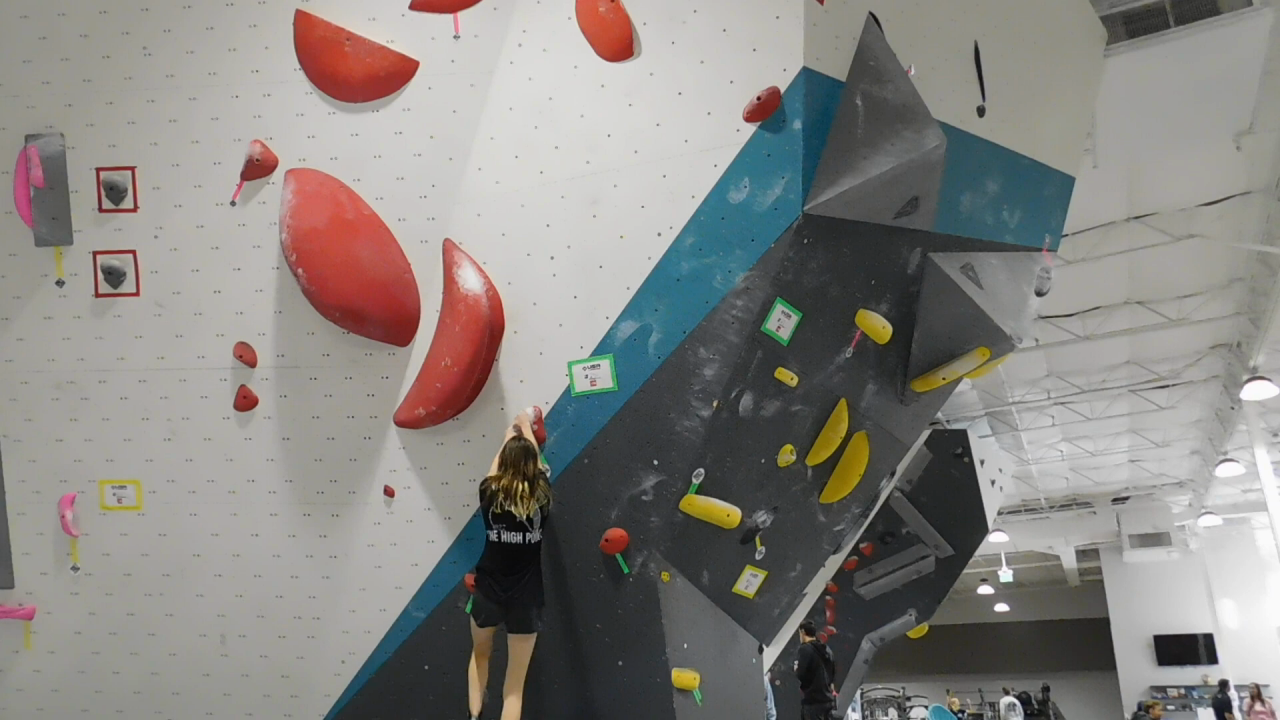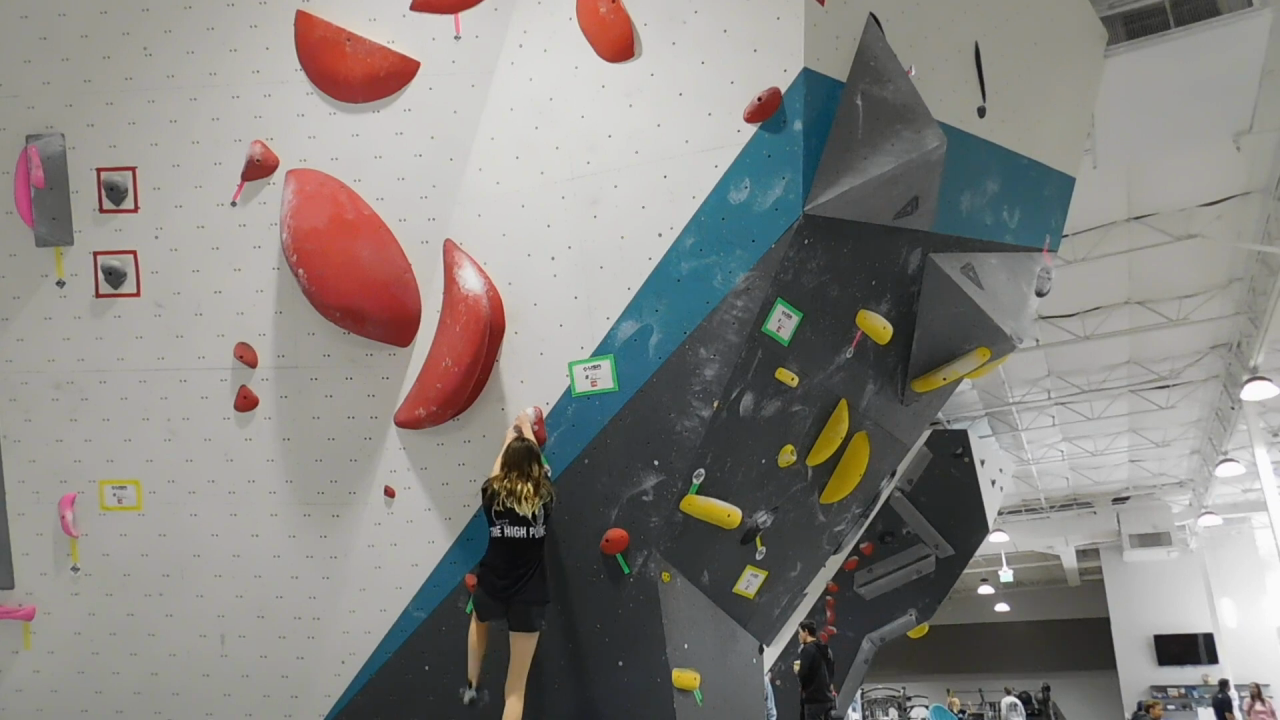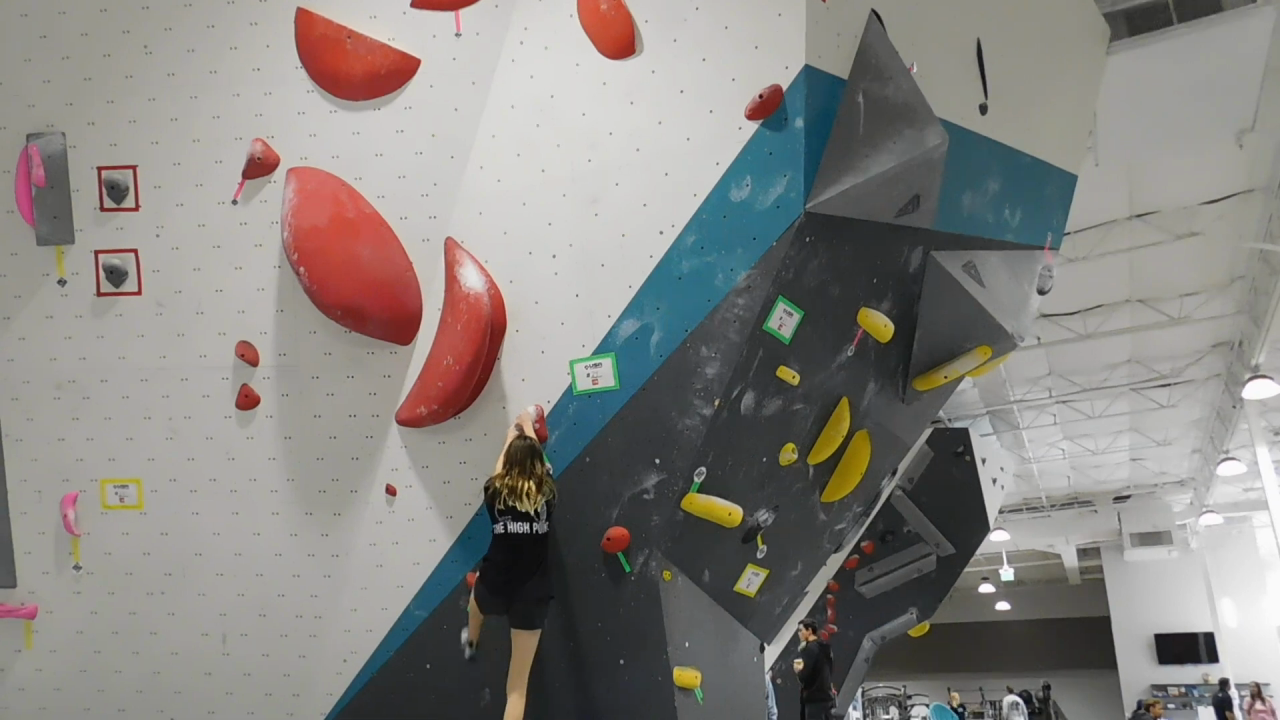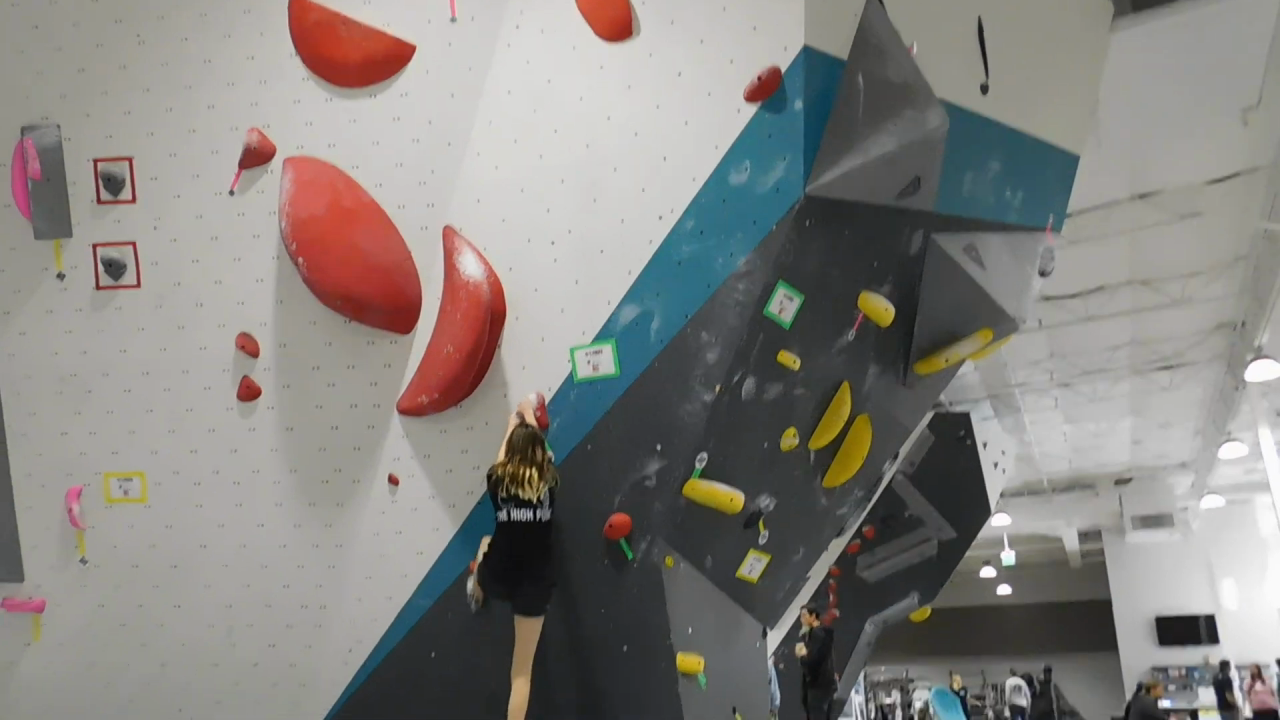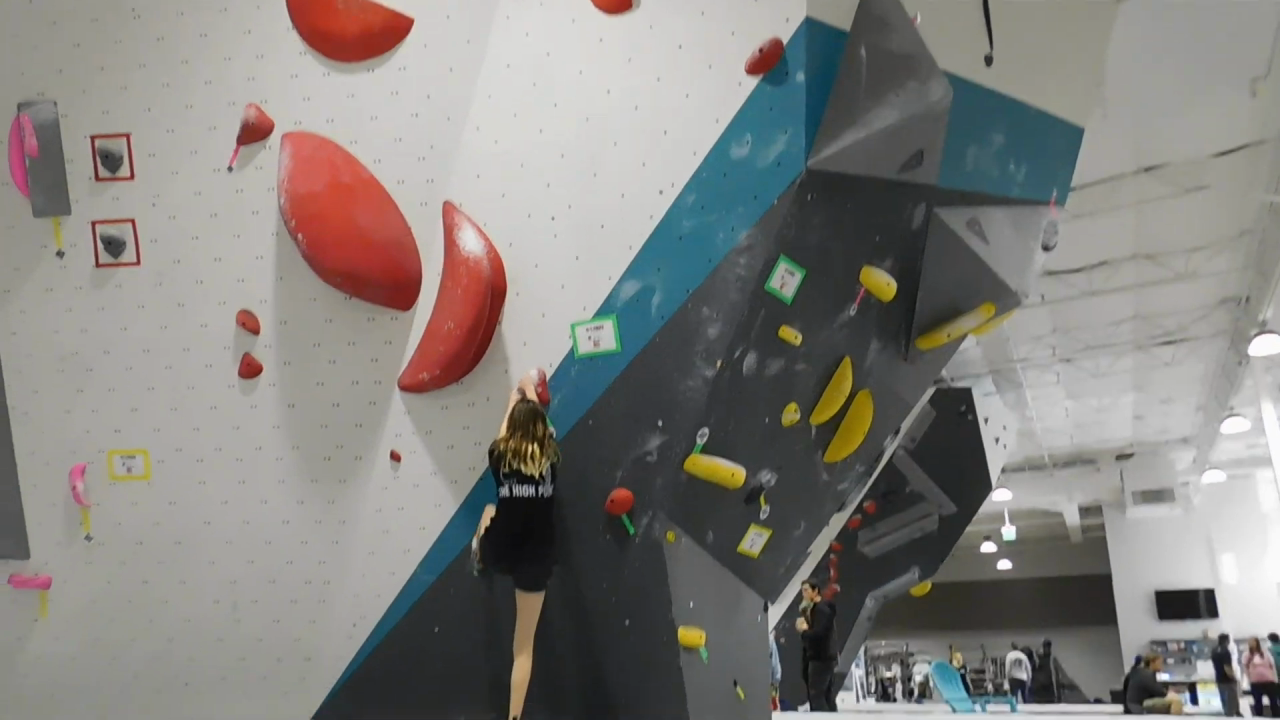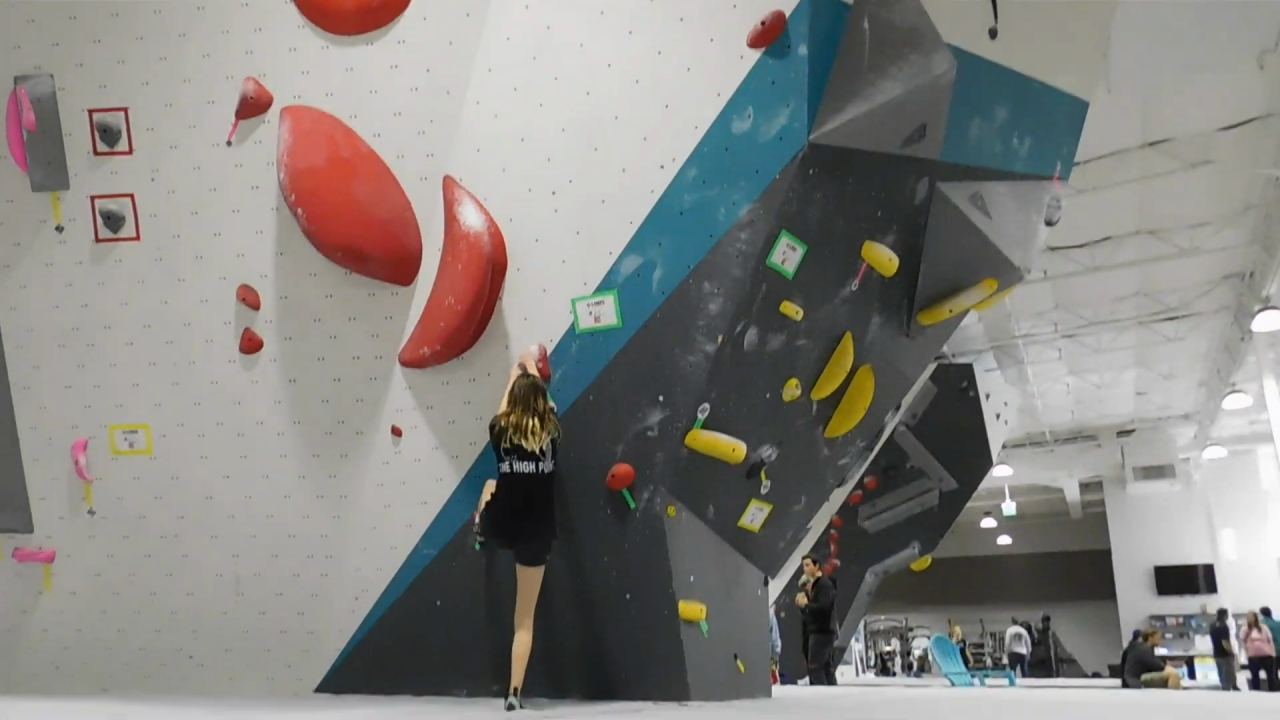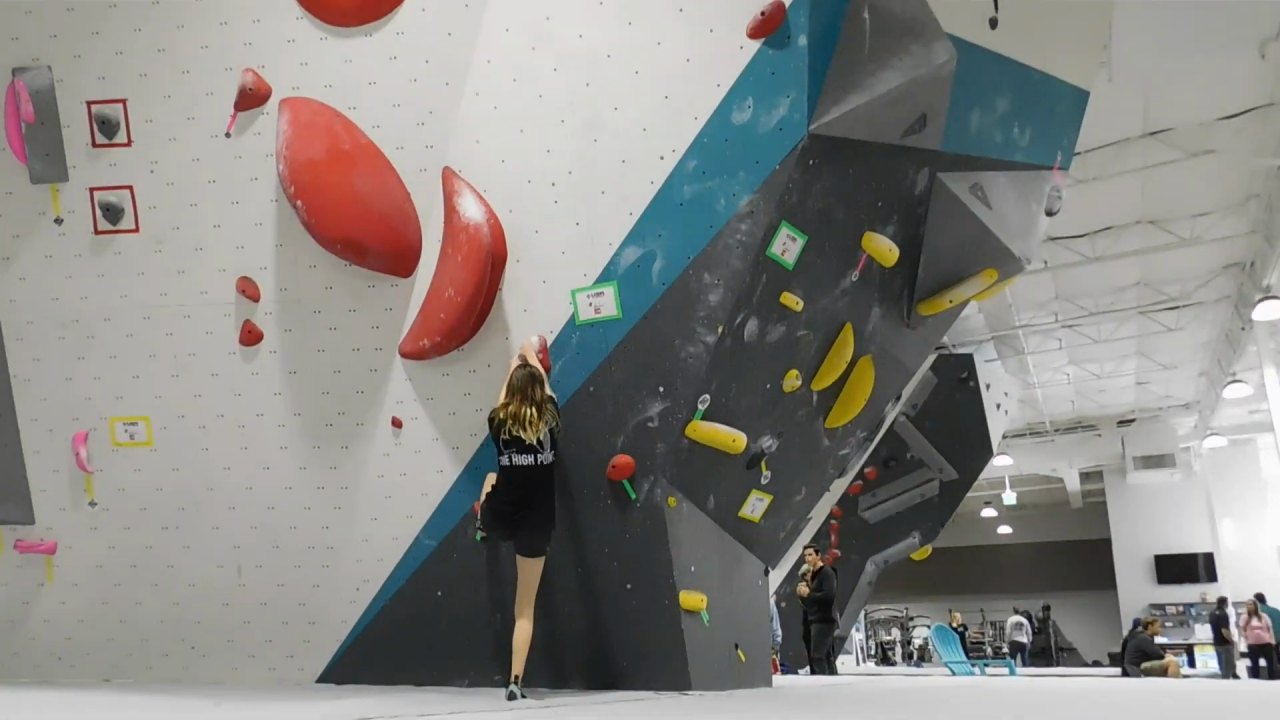
dt=0.1s
person 1, frame 1
left shoulder: (490, 492)
right shoulder: (541, 493)
left elbow: (496, 469)
right elbow: (535, 462)
left wrist: (509, 438)
right wrist: (527, 428)
left hip: (489, 593)
right hip: (526, 600)
left knee: (480, 657)
right knee: (514, 687)
person 1, frame 2
left shoulder: (492, 492)
right shoulder: (544, 492)
left elbow: (498, 469)
right elbow: (534, 459)
left wrist: (510, 438)
right wrist: (527, 430)
left hip: (491, 591)
right hip: (530, 599)
left knee: (480, 623)
right knee: (516, 686)
left ankle: (472, 686)
person 1, frame 3
left shoulder: (495, 491)
right shoulder: (546, 490)
left elbow: (501, 466)
right elbow: (534, 456)
left wrist: (511, 437)
right wrist: (529, 429)
left hip: (493, 593)
right hip: (532, 597)
right knee: (518, 683)
left ankle: (470, 641)
person 1, frame 4
left shoulder: (498, 479)
right shoulder: (549, 478)
left elbow: (503, 455)
right elbow: (537, 446)
left wrist: (513, 425)
right wrist: (530, 417)
left hip: (497, 578)
right hip: (536, 585)
right knee: (522, 670)
left ankle: (475, 594)
person 1, frame 5
left shoulder: (500, 454)
right shoulder: (550, 453)
left elbow: (505, 432)
right elbow: (538, 421)
left wrist: (515, 401)
right wrist: (531, 394)
left hip: (498, 552)
right hip: (536, 559)
right knee: (524, 645)
left ankle: (478, 560)
person 1, frame 6
left shoulder: (501, 430)
right shoulder: (551, 428)
left elbow: (506, 408)
right elbow: (540, 398)
left wrist: (515, 375)
right wrist: (531, 368)
left hip: (498, 528)
right hip: (536, 534)
right knee: (524, 620)
left ankle: (480, 528)
right ankle: (514, 696)
person 1, frame 7
left shoulder: (498, 421)
right shoulder: (550, 418)
left elbow: (506, 399)
right elbow: (542, 383)
left wrist: (515, 366)
right wrist: (531, 357)
left hip: (498, 519)
right hip: (536, 525)
right knee: (525, 609)
left ankle: (481, 527)
right ankle: (515, 683)
